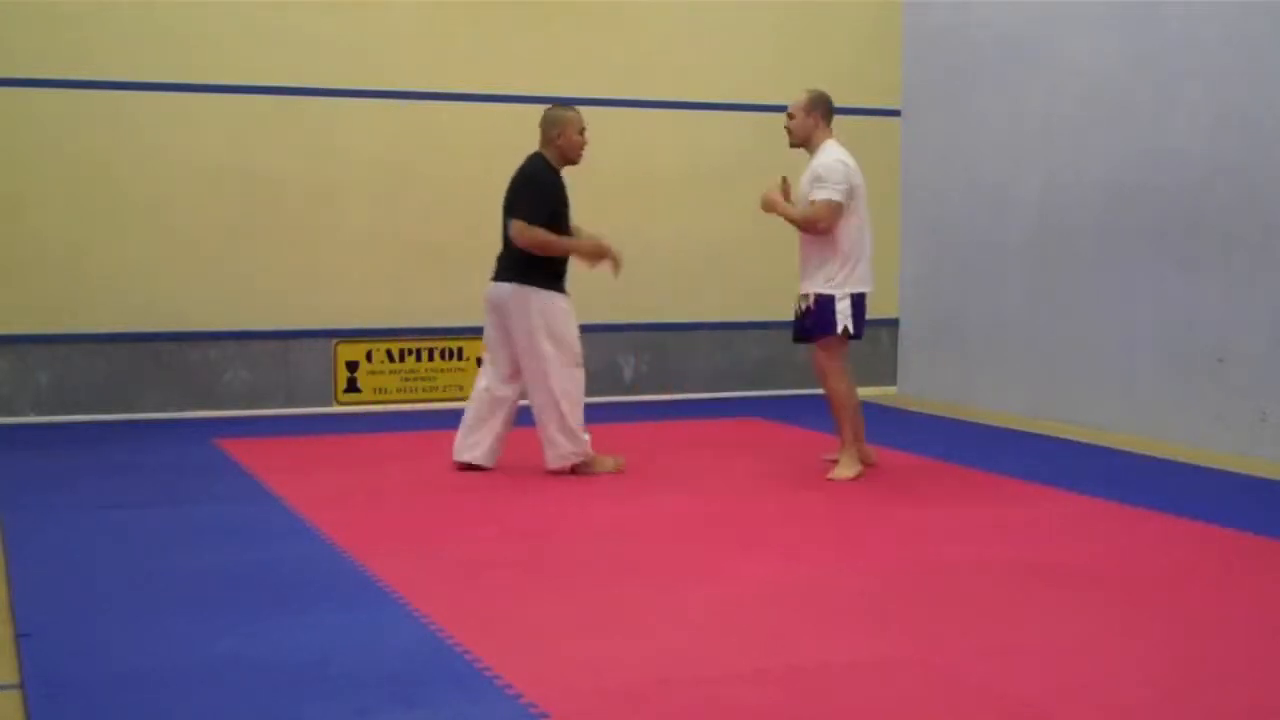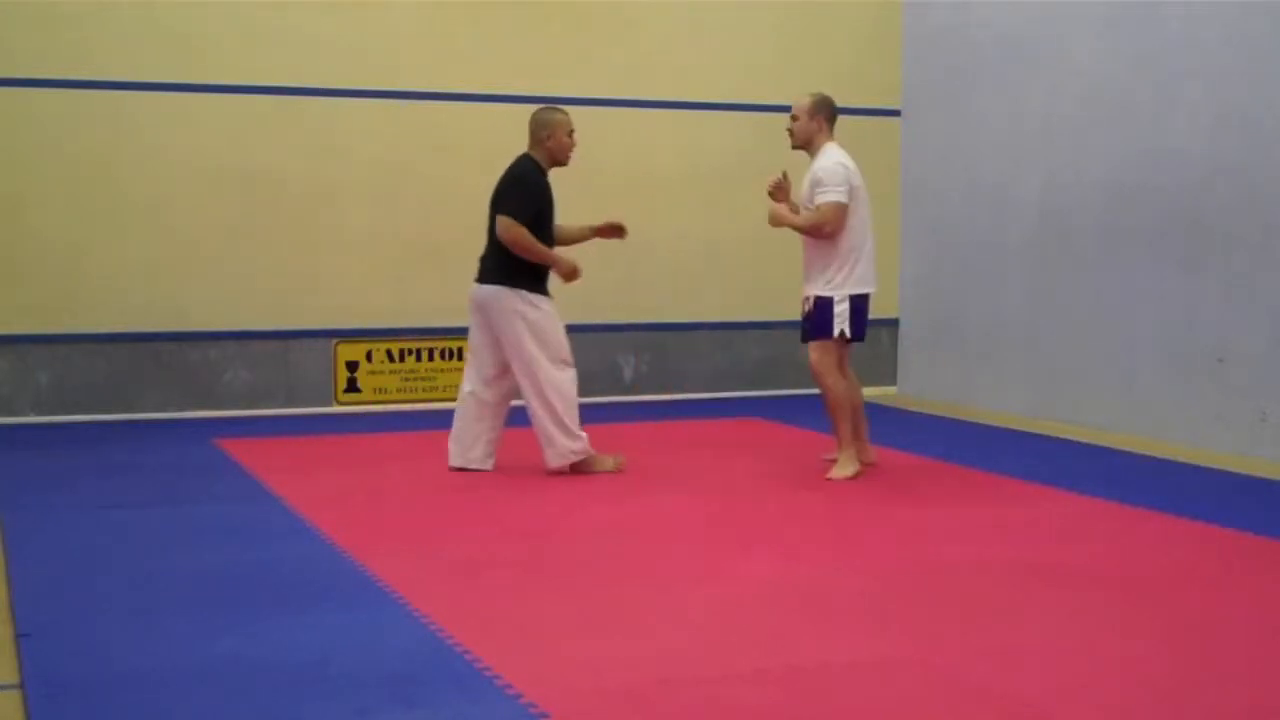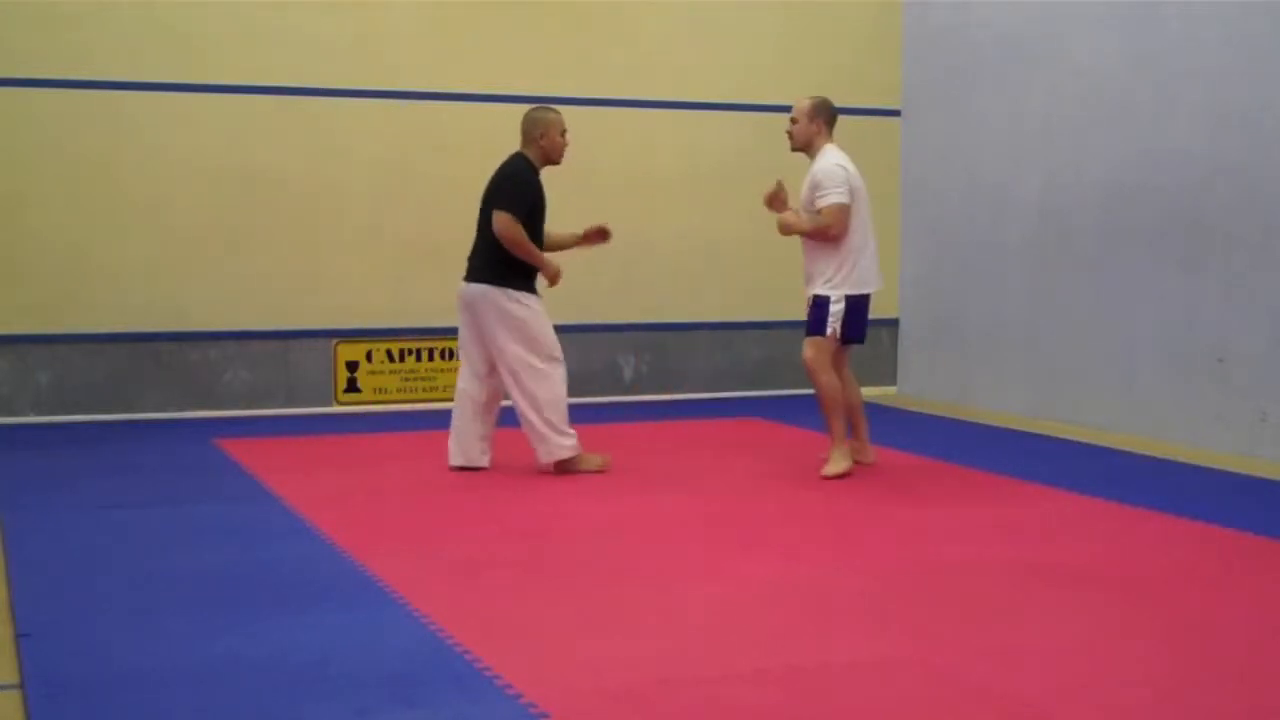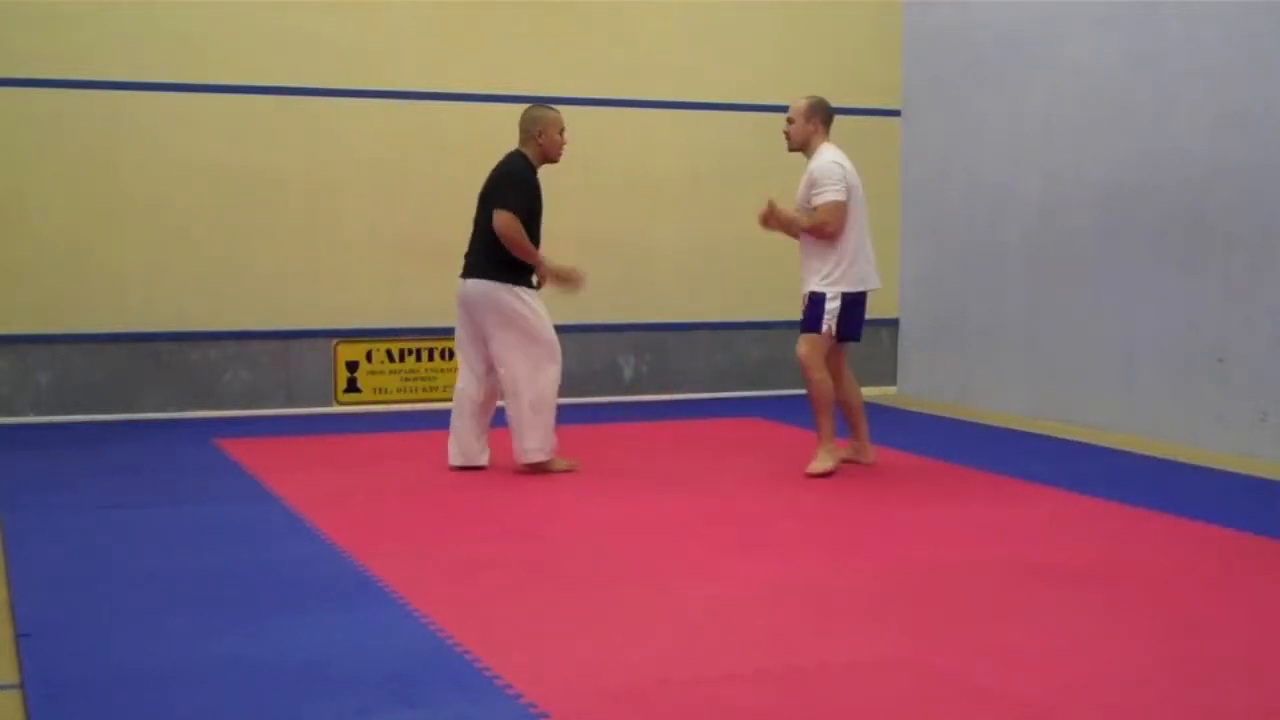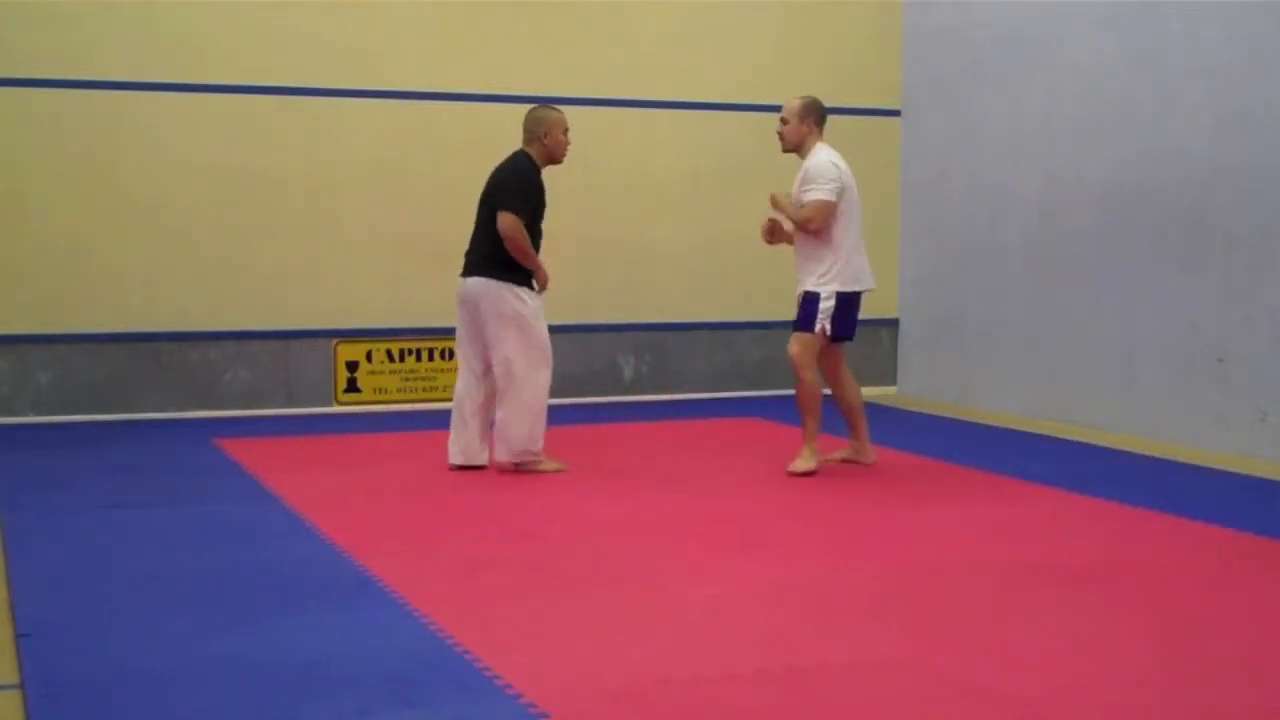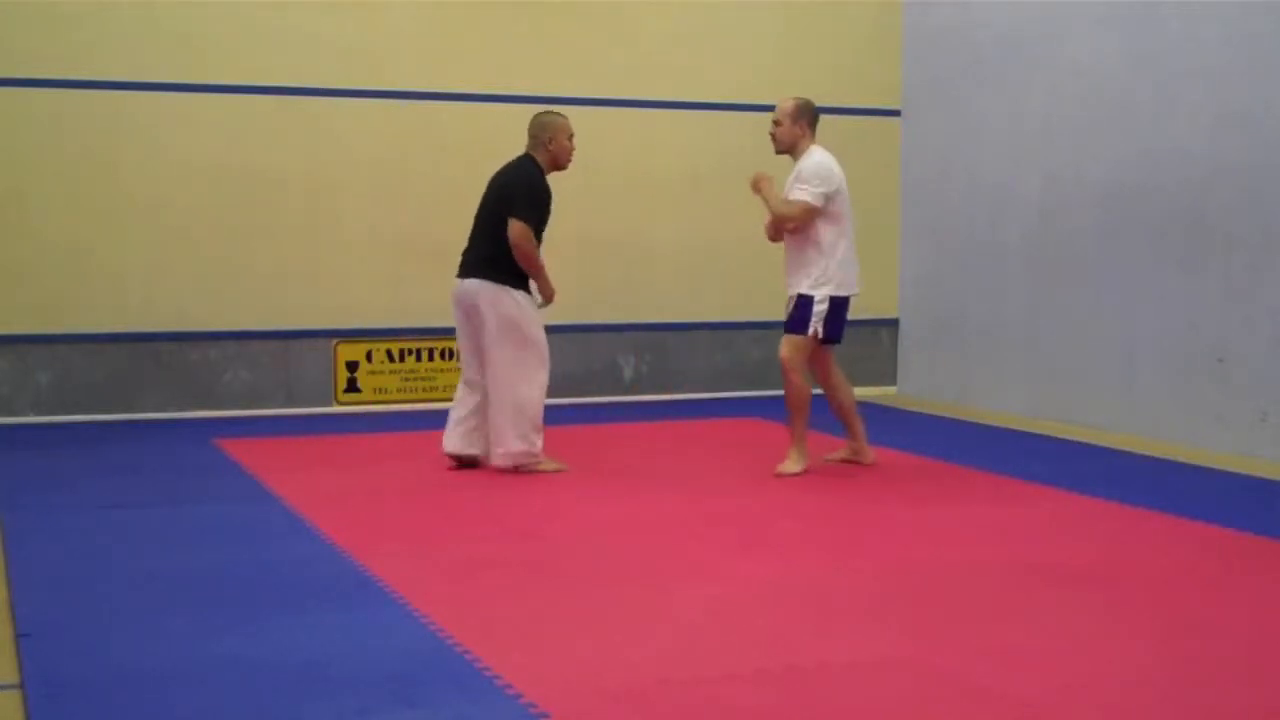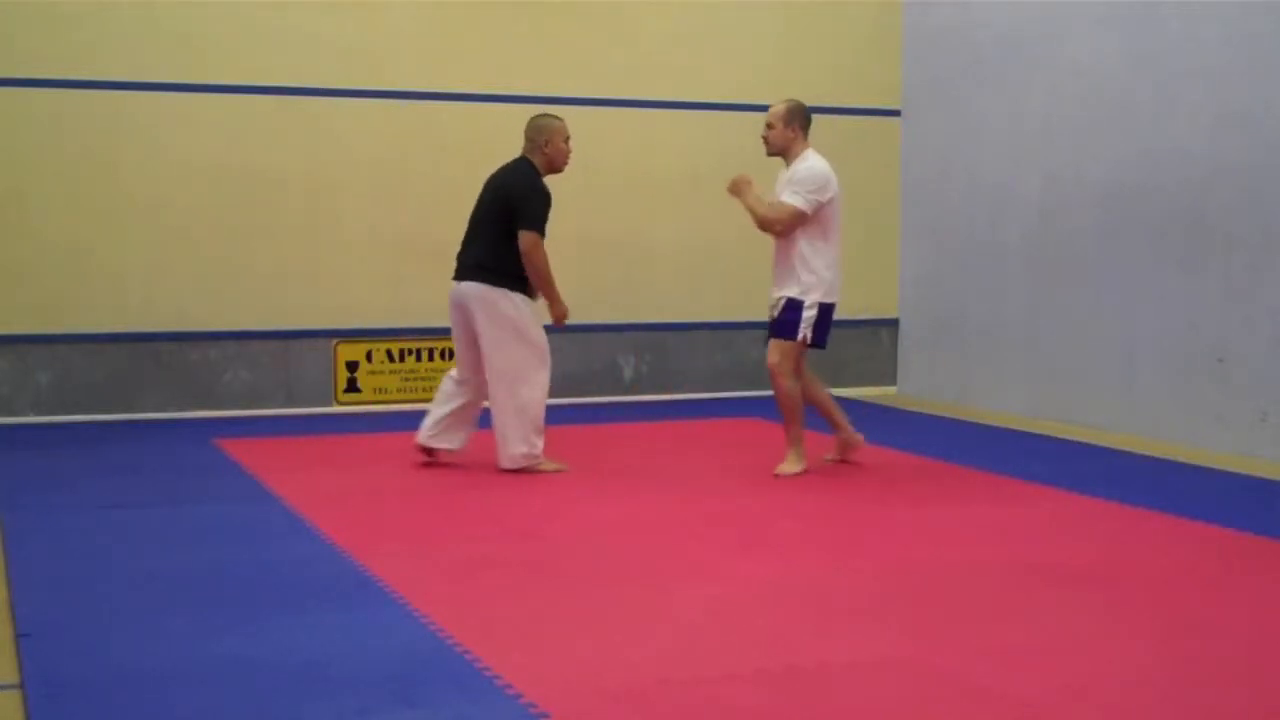
dt=0.1s
person 1, frame 1
left shoulder: (830, 162)
right shoulder: (824, 162)
left elbow: (820, 222)
left wrist: (779, 207)
right wrist: (787, 205)
left hip: (836, 286)
right hip: (824, 284)
left knee: (829, 365)
right knee: (833, 365)
left ankle: (851, 455)
right ankle: (859, 447)
person 1, frame 2
left shoulder: (830, 166)
right shoulder: (825, 165)
left elbow: (828, 226)
left wrist: (785, 217)
right wrist: (788, 205)
left hip: (838, 288)
right hip: (829, 286)
left knee: (822, 363)
right knee: (836, 366)
left ankle: (849, 453)
right ankle: (861, 447)
person 1, frame 3
left shoulder: (828, 167)
right shoulder: (826, 166)
left elbow: (832, 228)
left wrist: (792, 223)
right wrist: (788, 210)
left hip: (840, 287)
right hip: (835, 285)
left knee: (815, 360)
right knee: (834, 365)
left ankle: (840, 449)
right ankle: (861, 445)
person 1, frame 4
left shoulder: (826, 165)
right shoulder: (823, 165)
left elbow: (829, 226)
left wrist: (791, 219)
right wrist: (783, 221)
left hip: (837, 284)
right hip: (832, 283)
left knee: (809, 357)
right knee: (833, 364)
left ankle: (827, 448)
right ankle: (861, 446)
person 1, frame 5
left shoulder: (820, 164)
right shoulder: (816, 164)
left elbow: (815, 222)
left wrist: (783, 204)
right wrist: (781, 231)
left hip: (831, 283)
right hip: (824, 282)
left knee: (801, 356)
right knee: (832, 364)
left ankle: (810, 448)
right ankle: (861, 445)
person 1, frame 6
left shoulder: (815, 166)
right shoulder: (809, 166)
left elbow: (791, 219)
left wrist: (766, 191)
right wrist: (776, 230)
left hip: (822, 286)
right hip: (814, 285)
left knee: (790, 359)
right knee: (822, 366)
left ankle: (798, 450)
right ankle: (859, 445)
person 1, frame 7
left shoulder: (813, 171)
right shoulder: (790, 172)
left elbow: (779, 225)
left wrist: (748, 195)
right wrist: (755, 203)
left hip: (809, 291)
right hip: (789, 288)
left knee: (778, 364)
right knee: (793, 370)
left ankle: (797, 451)
right ankle: (846, 435)
person 2, frame 1
left shoulder: (539, 174)
right shoulder: (539, 176)
left elbow: (553, 232)
right elbow: (524, 236)
left wrist: (588, 244)
right wrist: (579, 248)
left hip: (507, 287)
right hip: (532, 290)
left knee: (501, 374)
right knee: (560, 372)
left ankle: (473, 450)
right ankle: (574, 455)
person 2, frame 2
left shoulder: (526, 175)
right shoulder: (526, 177)
left elbow: (544, 235)
right elbow: (508, 232)
left wrist: (594, 232)
right wrist: (556, 261)
left hip: (491, 288)
right hip: (516, 293)
left knee: (486, 377)
right knee: (550, 372)
left ankle: (468, 454)
right ankle: (574, 454)
person 2, frame 3
left shoulder: (517, 172)
right shoulder: (519, 175)
left elbow: (526, 235)
right elbow: (504, 229)
left wrist: (579, 239)
right wrist: (544, 264)
left hip: (479, 286)
right hip: (503, 290)
left knee: (478, 374)
right knee: (541, 368)
left ankle: (468, 453)
right ankle: (563, 452)
person 2, frame 4
left shoulder: (513, 170)
right shoulder: (519, 173)
right elbow: (504, 227)
left wrist: (552, 269)
right wrist: (540, 264)
left hip: (476, 283)
right hip: (501, 287)
left knee: (477, 372)
right knee: (538, 364)
left ankle: (466, 453)
right ankle: (536, 453)
person 2, frame 5
left shoulder: (513, 169)
right shoulder: (525, 176)
right elbow: (510, 231)
left wrist: (530, 270)
right wrist: (539, 271)
left hip: (475, 282)
right hip: (502, 286)
left knee: (477, 372)
right knee: (528, 366)
left ankle: (468, 451)
right ankle: (521, 452)
person 2, frame 6
left shoulder: (514, 173)
right shoulder: (532, 182)
right elbow: (520, 239)
left wrist: (532, 279)
right wrist: (544, 281)
left hip: (471, 283)
right hip: (499, 288)
left knee: (478, 373)
right knee: (524, 369)
left ankle: (464, 446)
right ankle: (520, 454)
person 2, frame 7
left shoulder: (508, 175)
right shoulder: (533, 187)
right elbow: (530, 250)
right wrist: (555, 302)
left hip: (465, 285)
right hip: (496, 291)
left knee: (472, 372)
right knee: (527, 368)
left ankle: (435, 438)
right ankle: (523, 454)
